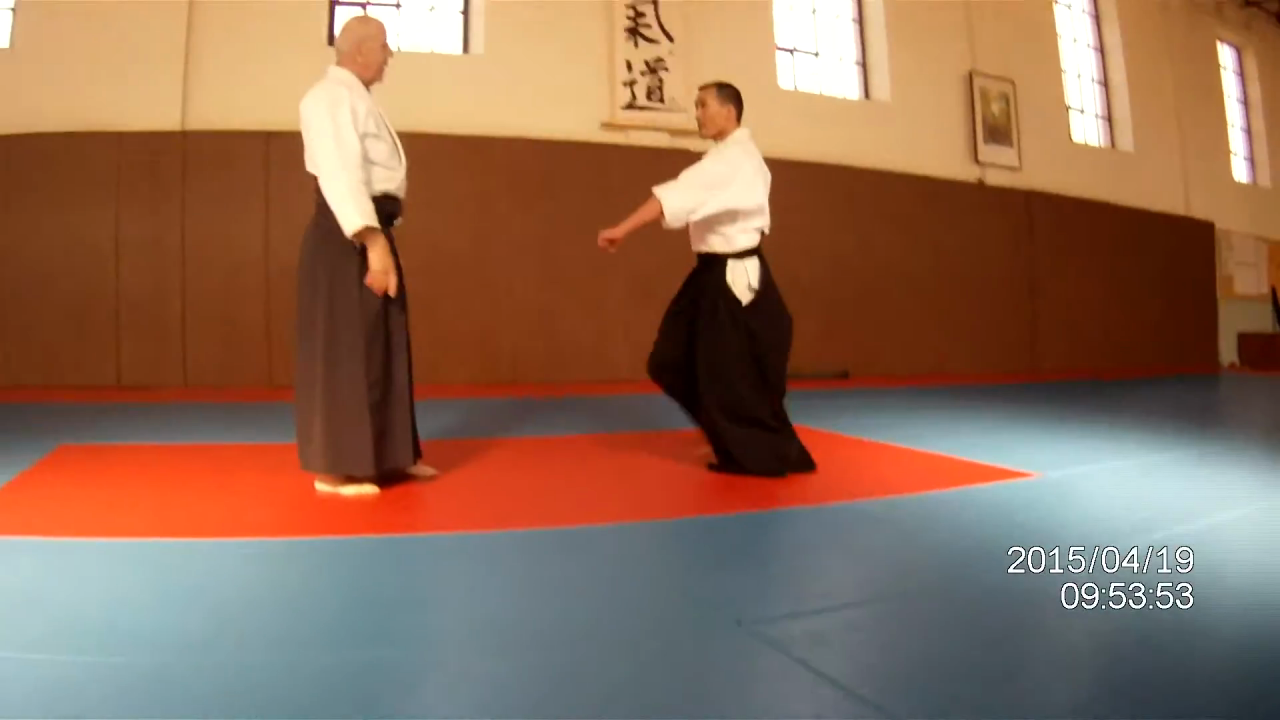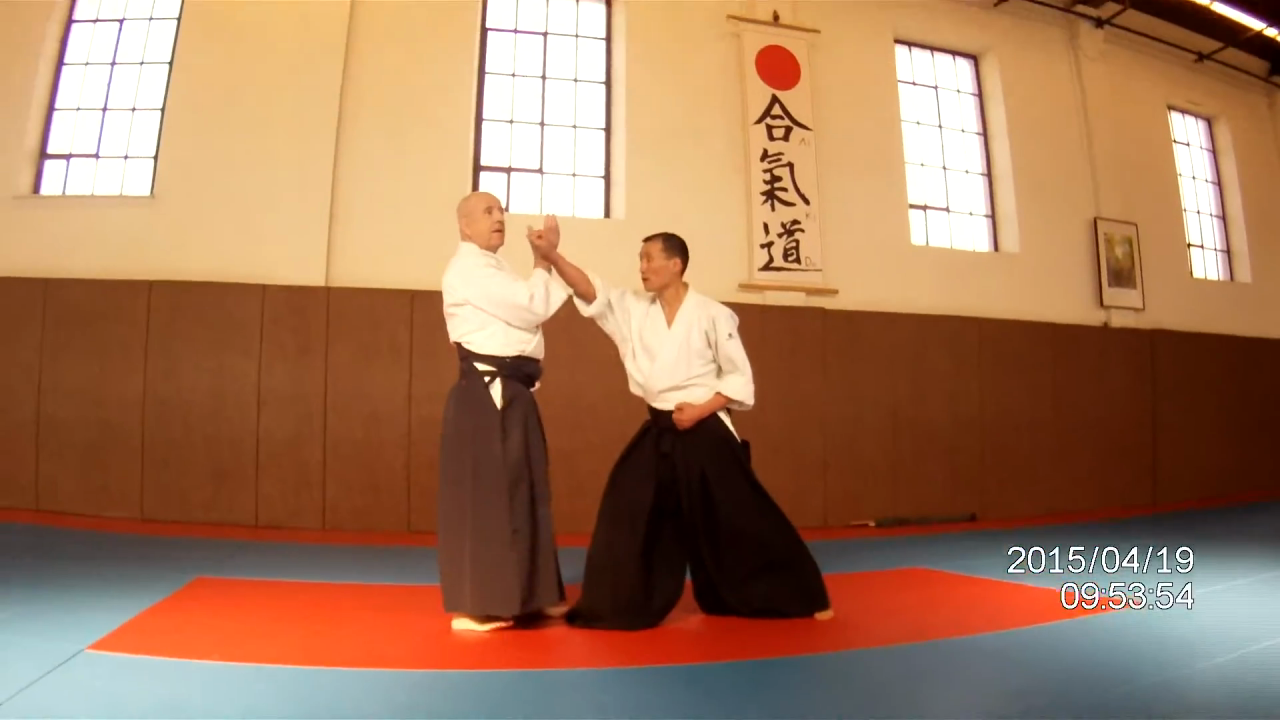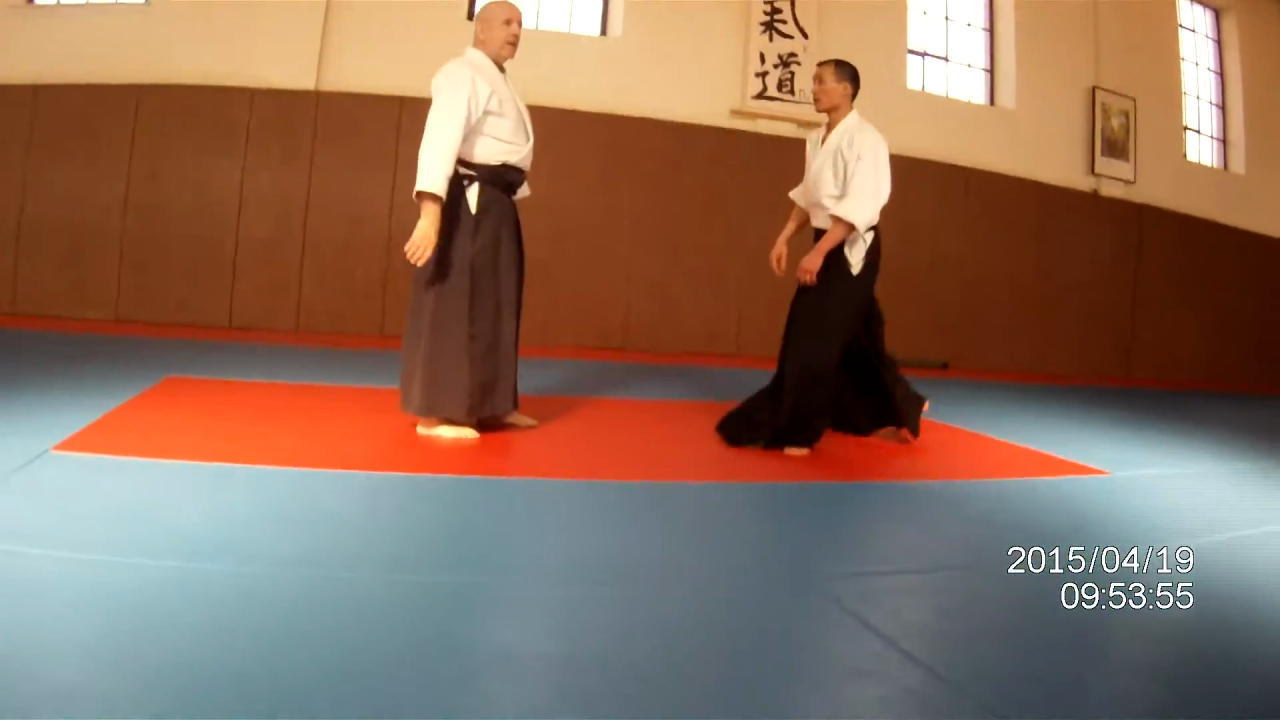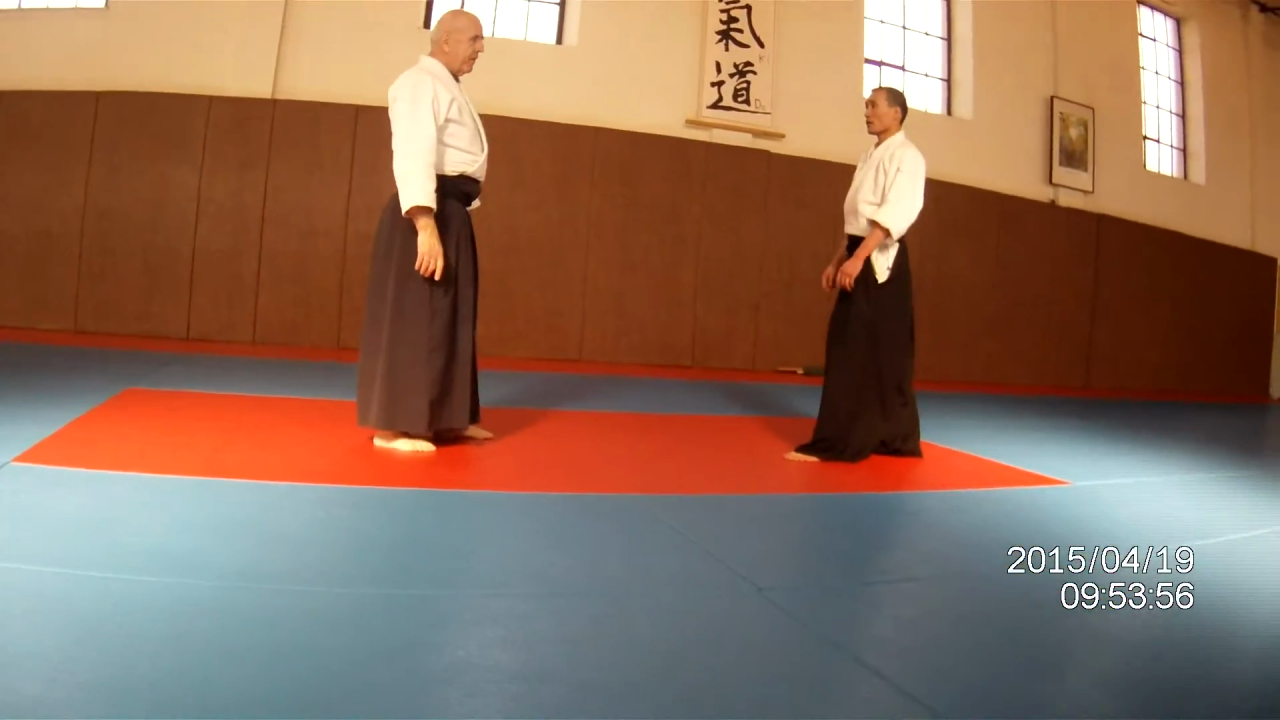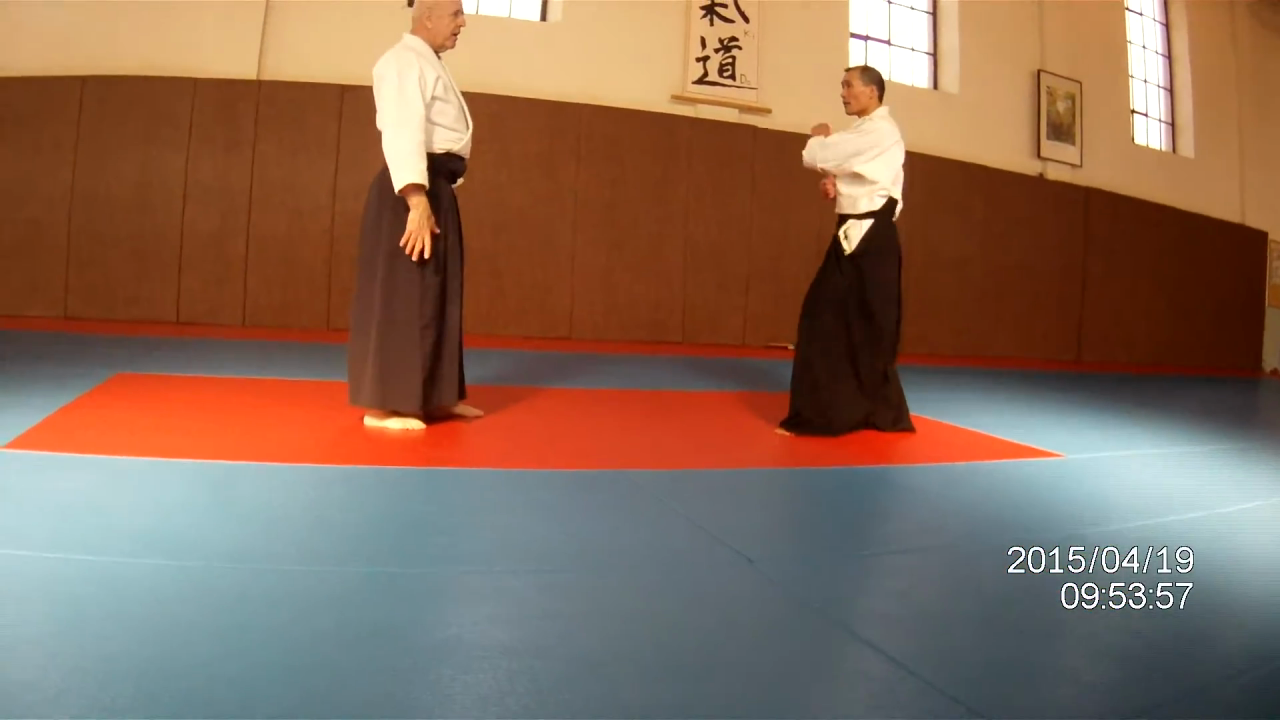
dt=1s
person 1, frame 1
left shoulder: (355, 98)
right shoulder: (330, 97)
right elbow: (340, 173)
left wrist: (382, 239)
right wrist: (374, 241)
left hip: (369, 234)
right hip: (344, 238)
left knee: (379, 347)
right knee: (343, 350)
left ankle: (386, 455)
right ankle: (333, 469)
person 1, frame 2
left shoulder: (489, 268)
right shoulder: (468, 268)
right elbow: (530, 307)
right wrist: (544, 261)
left hip: (509, 395)
right hip: (486, 397)
left knee: (517, 496)
right knee: (485, 498)
left ankle: (519, 599)
right ankle: (471, 608)
person 1, frame 3
left shoulder: (497, 81)
right shoulder: (463, 75)
right elbow: (440, 143)
right wrist: (429, 215)
left hip: (496, 205)
right hip: (467, 202)
left knee: (492, 306)
right knee: (457, 305)
left ankle: (485, 406)
right ankle: (435, 414)
person 1, frame 4
left shoulder: (447, 88)
right shoulder: (421, 84)
right elbow: (413, 157)
right wrist: (426, 226)
left hip: (451, 214)
right hip: (427, 214)
left knee: (449, 319)
right knee: (412, 319)
left ankle: (441, 419)
right ankle: (392, 427)
person 1, frame 5
left shoulder: (429, 65)
right shoulder: (404, 60)
right elbow: (402, 134)
right wrist: (418, 202)
left hip: (435, 191)
right hip: (411, 192)
left knee: (433, 297)
right knee: (400, 297)
left ankle: (432, 397)
right ankle: (381, 406)
person 2, frame 1
left shoulder: (737, 156)
right shoulder: (729, 155)
left elbow: (684, 194)
left wrist: (622, 228)
left hip: (733, 279)
right hip: (715, 274)
left knee: (731, 377)
right knee: (677, 362)
left ankle: (769, 454)
person 2, frame 2
left shoulder: (712, 315)
right shoulder: (633, 310)
left elbow: (739, 379)
right elbow: (591, 293)
left wrist: (702, 410)
right wrist: (552, 256)
left hip: (706, 433)
right hip: (658, 433)
left knee: (743, 519)
right knee: (626, 513)
left ankle: (803, 596)
right ankle: (617, 605)
person 2, frame 3
left shoulder: (864, 139)
right shoulder: (820, 139)
left elbow: (860, 205)
left wrist: (817, 251)
right wrist: (784, 237)
left hip: (852, 250)
right hip: (834, 249)
left knee: (815, 339)
right knee: (854, 342)
left ankle: (795, 431)
right ankle: (899, 412)
person 2, frame 4
left shoulder: (905, 156)
right shoulder: (872, 156)
left elbow: (895, 216)
left wrist: (856, 259)
right wrist: (838, 260)
left hip: (882, 262)
right hip: (862, 259)
left knee: (857, 350)
right knee: (879, 352)
left ankle: (834, 442)
right ankle: (893, 436)
person 2, frame 5
left shoulder: (879, 131)
right shoulder: (868, 131)
left elbow: (817, 154)
right elbow: (845, 173)
left wrist: (819, 136)
right wrist: (832, 184)
left hip: (864, 238)
right hip: (866, 237)
left knee: (825, 319)
right knee: (866, 329)
left ankle: (816, 415)
right ankle: (882, 411)
